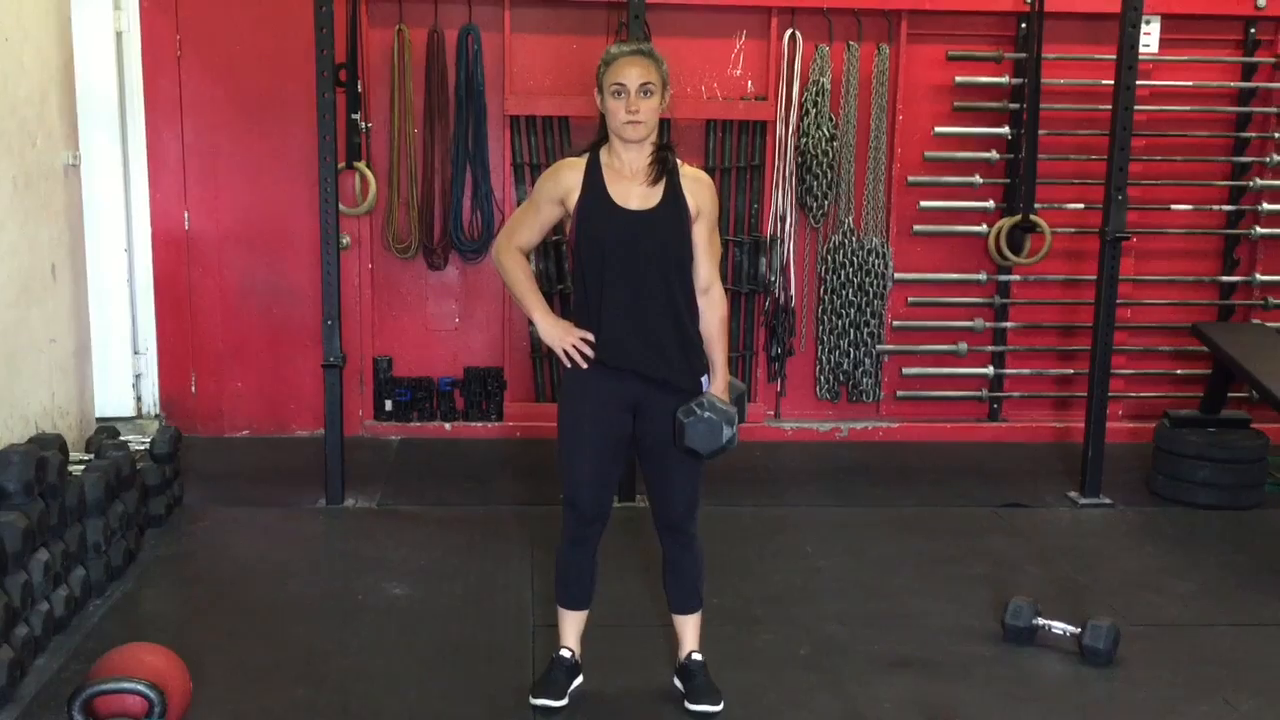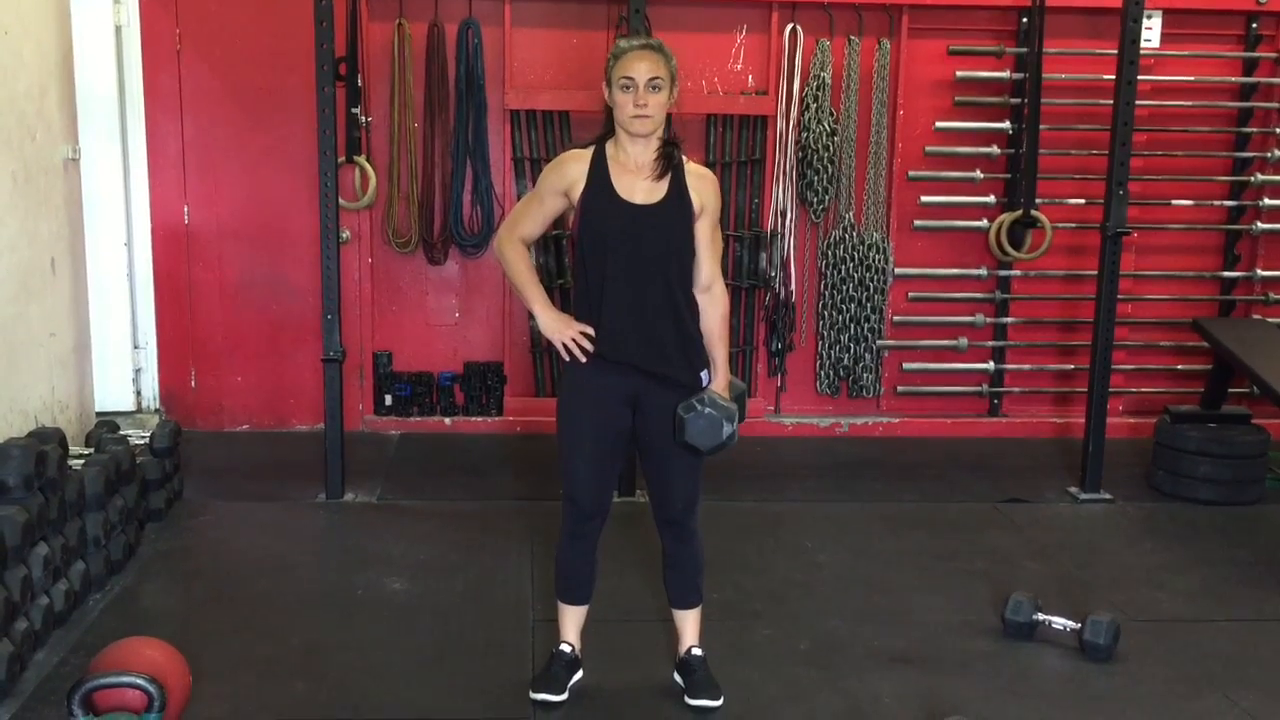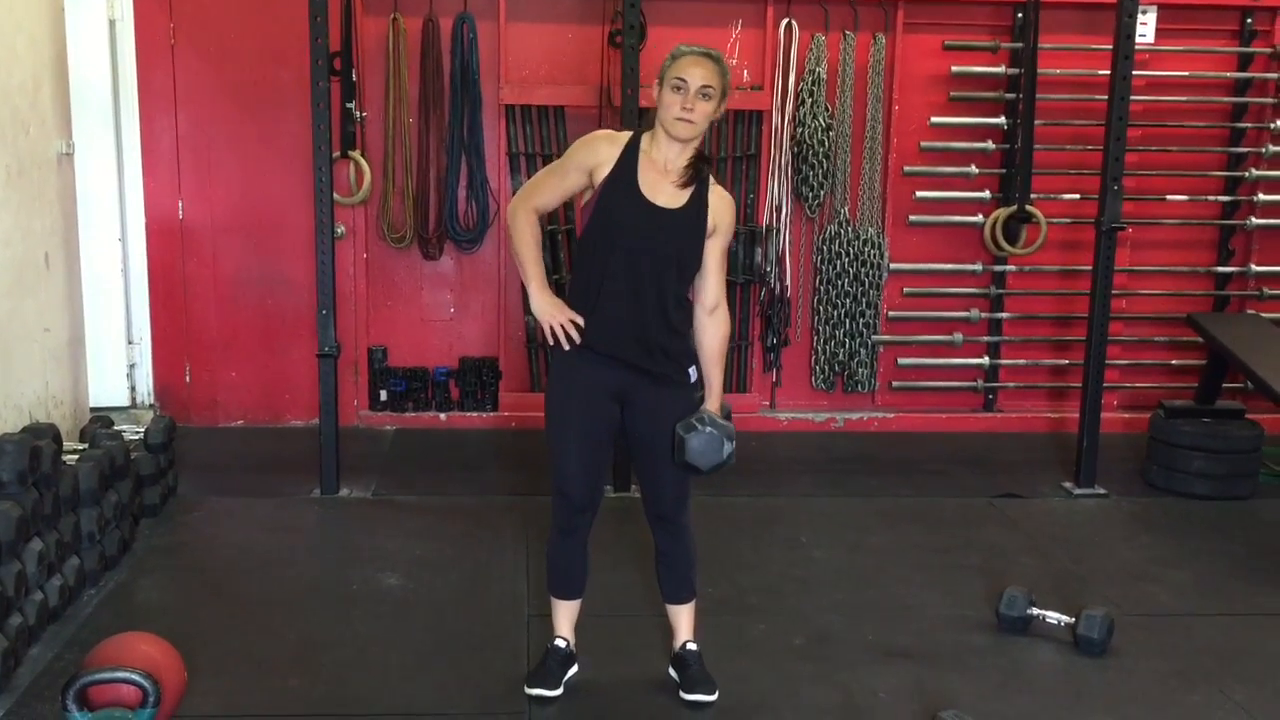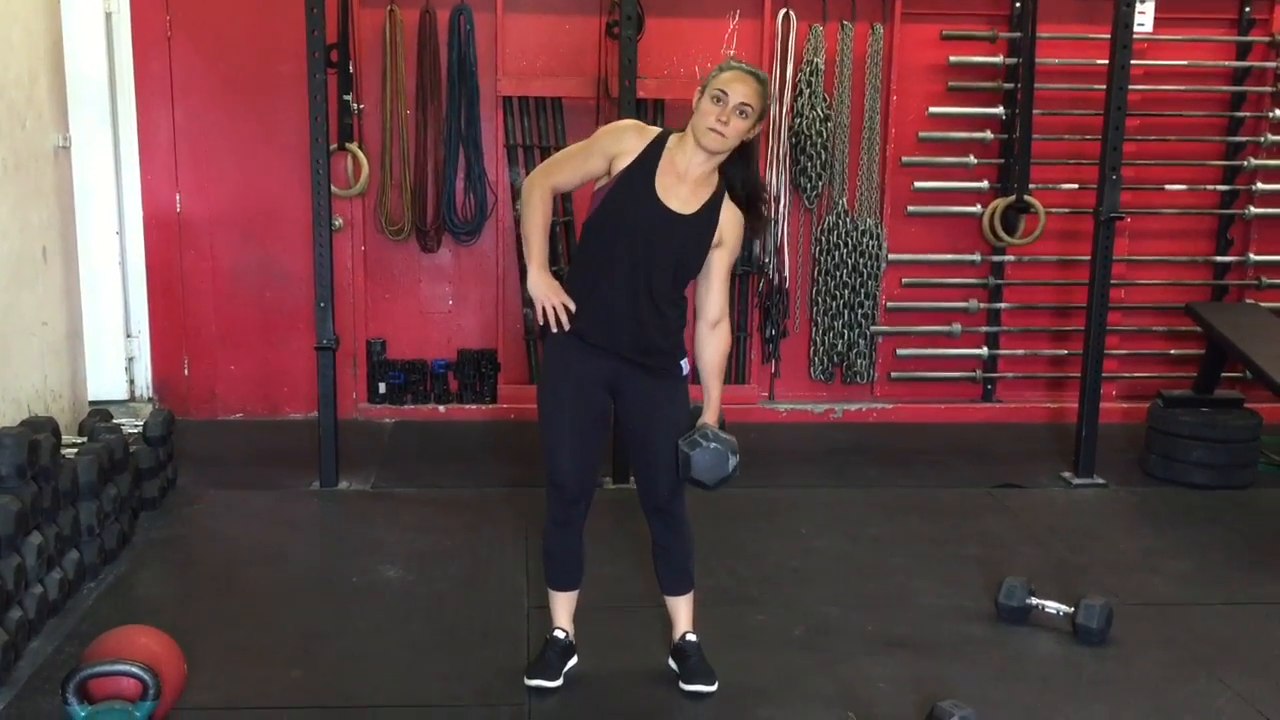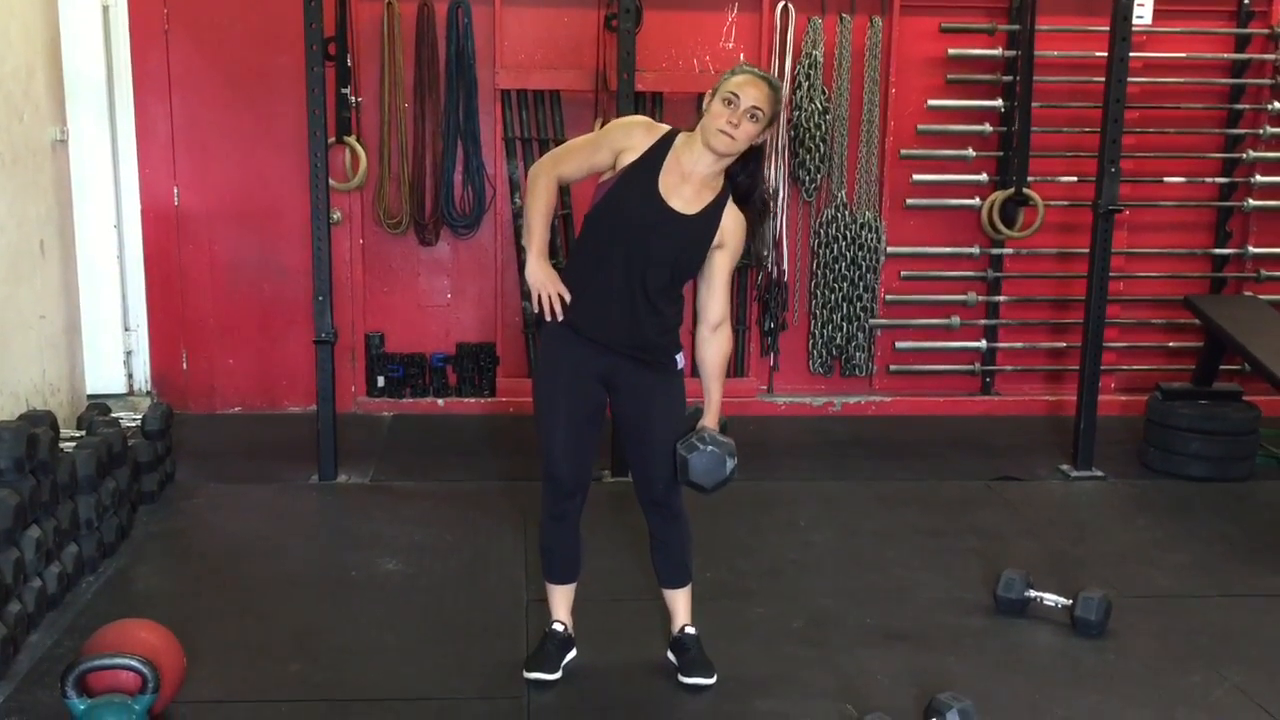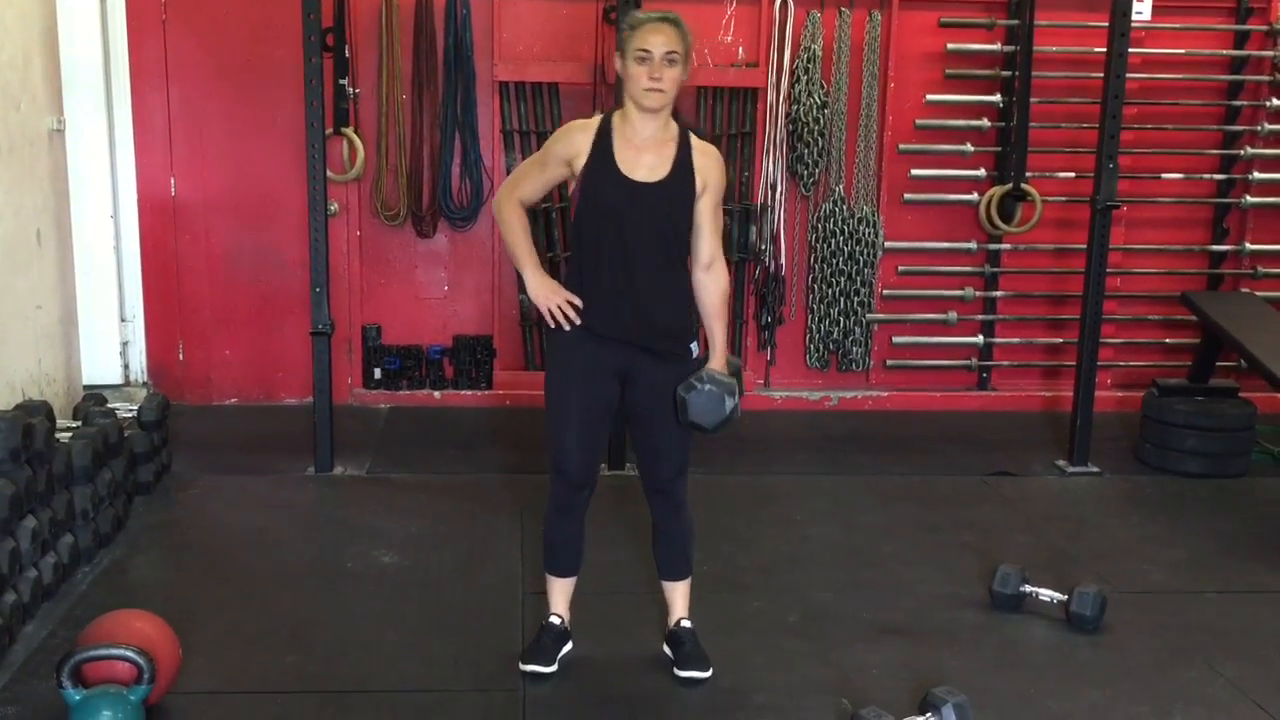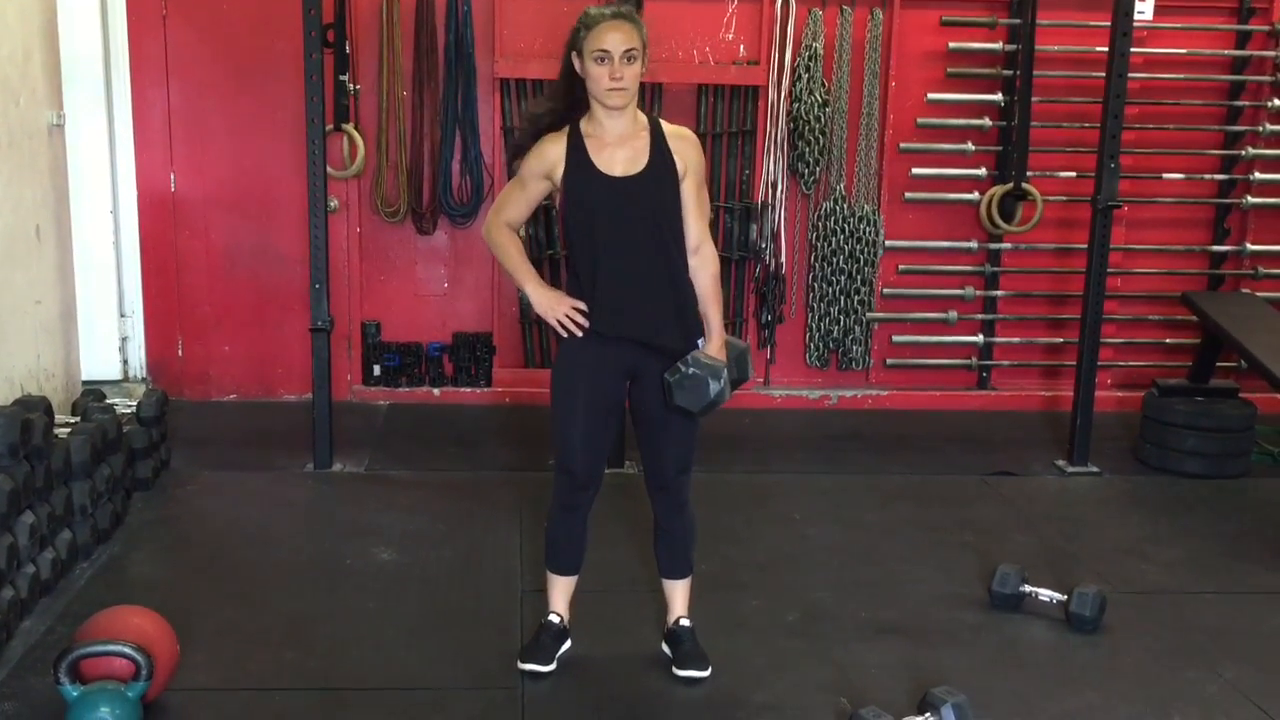
dt=0.5s
person 1, frame 1
left shoulder: (694, 186)
right shoulder: (571, 178)
left elbow: (709, 290)
right elbow: (509, 247)
left wrist: (721, 378)
right wrist: (545, 321)
left hip: (675, 380)
right hip: (596, 378)
left knee: (678, 520)
right knee: (583, 517)
left ankle: (690, 659)
right ankle: (567, 655)
person 1, frame 2
left shoulder: (698, 184)
right shoulder: (576, 170)
left elbow: (709, 287)
right elbow: (511, 238)
left wrist: (722, 375)
right wrist: (545, 315)
left hip: (675, 376)
right hip: (595, 371)
left knee: (677, 515)
right knee: (582, 512)
left ankle: (690, 654)
right ankle: (567, 652)
person 1, frame 3
left shoulder: (716, 203)
right shoulder: (604, 152)
left elbow: (711, 306)
right elbow: (524, 207)
left wrist: (714, 395)
right wrist: (539, 293)
left hip: (665, 374)
right hip: (585, 363)
left knee: (669, 510)
right knee: (573, 504)
left ankle: (685, 648)
right ankle: (562, 644)
person 1, frame 4
left shoulder: (727, 219)
right shoulder: (629, 141)
left elbow: (712, 320)
right elbow: (540, 183)
left wrist: (713, 411)
right wrist: (537, 271)
left hip: (655, 367)
right hip: (576, 350)
left knee: (665, 500)
right knee: (567, 494)
left ankle: (685, 639)
right ankle: (561, 635)
person 1, frame 5
left shoulder: (729, 220)
right shoulder: (636, 138)
left elbow: (714, 322)
right elbow: (546, 172)
left wrist: (712, 414)
right wrist: (536, 261)
left hip: (650, 361)
right hip: (571, 344)
left knee: (661, 494)
right knee: (563, 488)
left ankle: (683, 632)
right ankle: (560, 628)
person 1, frame 6
left shoulder: (703, 161)
right shoulder: (579, 139)
left elbow: (709, 266)
right elbow: (509, 199)
left wrist: (718, 352)
right wrist: (534, 278)
left hip: (666, 348)
right hip: (584, 339)
left knee: (667, 485)
right knee: (571, 480)
left ankle: (680, 626)
right ankle: (557, 622)
person 1, frame 7
left shoulder: (680, 145)
right shoulder: (554, 152)
left elbow: (699, 248)
right elbow: (498, 225)
left wrist: (716, 336)
right wrist: (538, 293)
left hip: (671, 343)
right hip: (592, 343)
left knee: (670, 484)
right knee: (575, 481)
left ankle: (679, 624)
right ankle: (555, 621)
